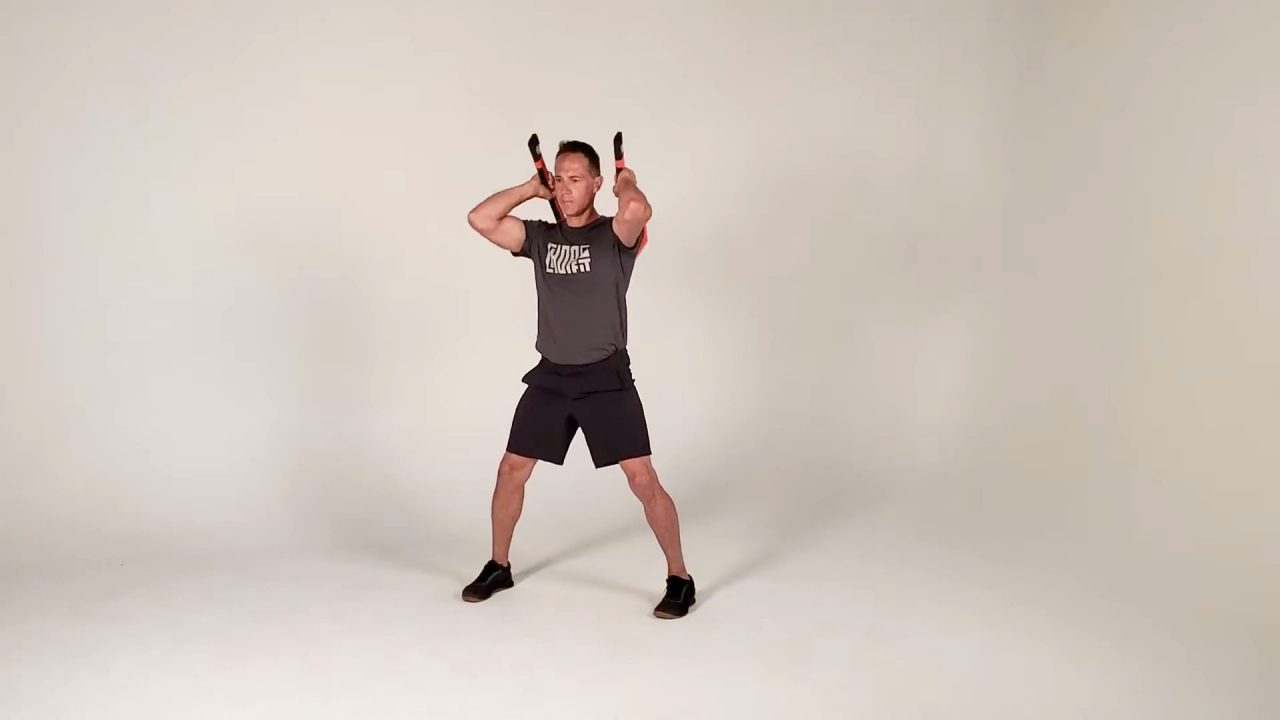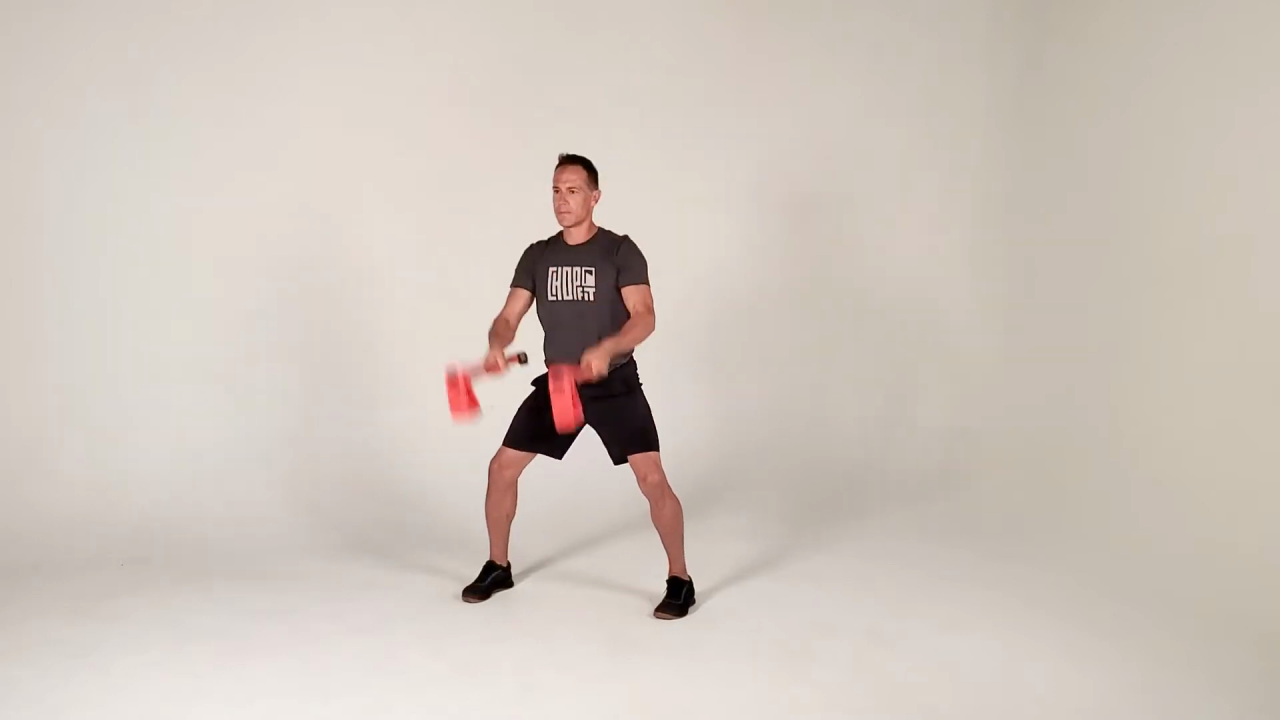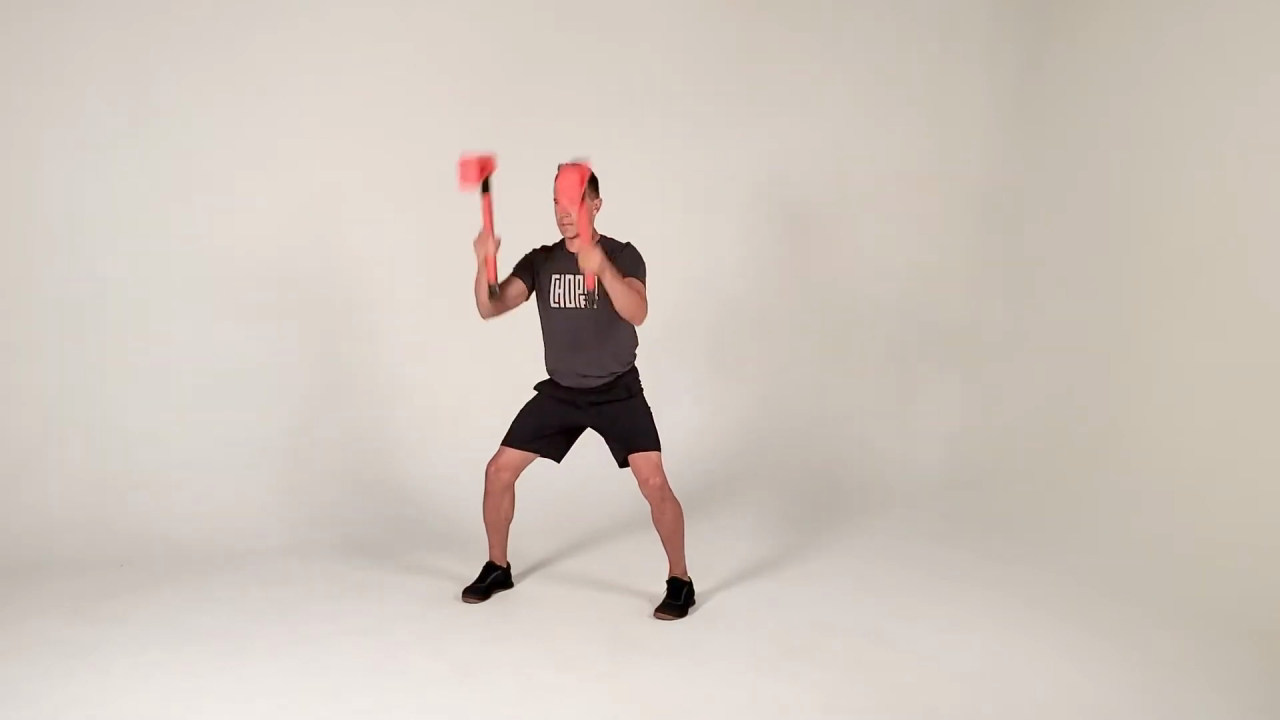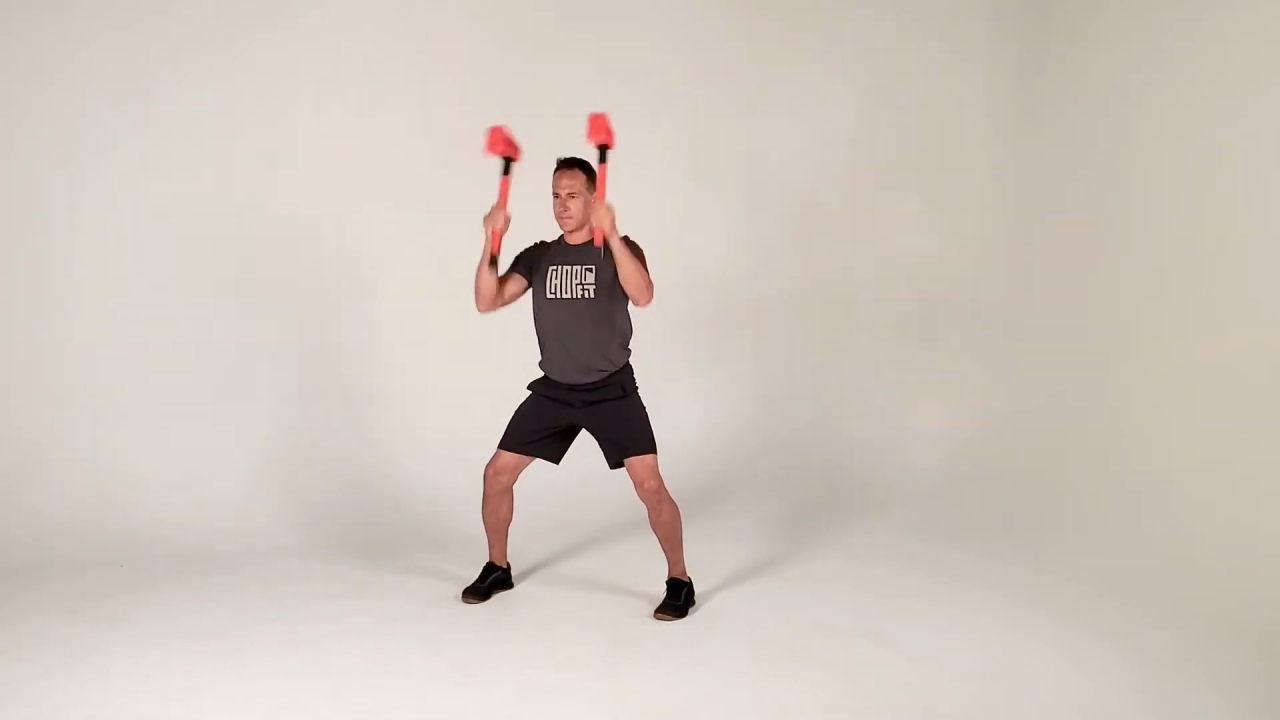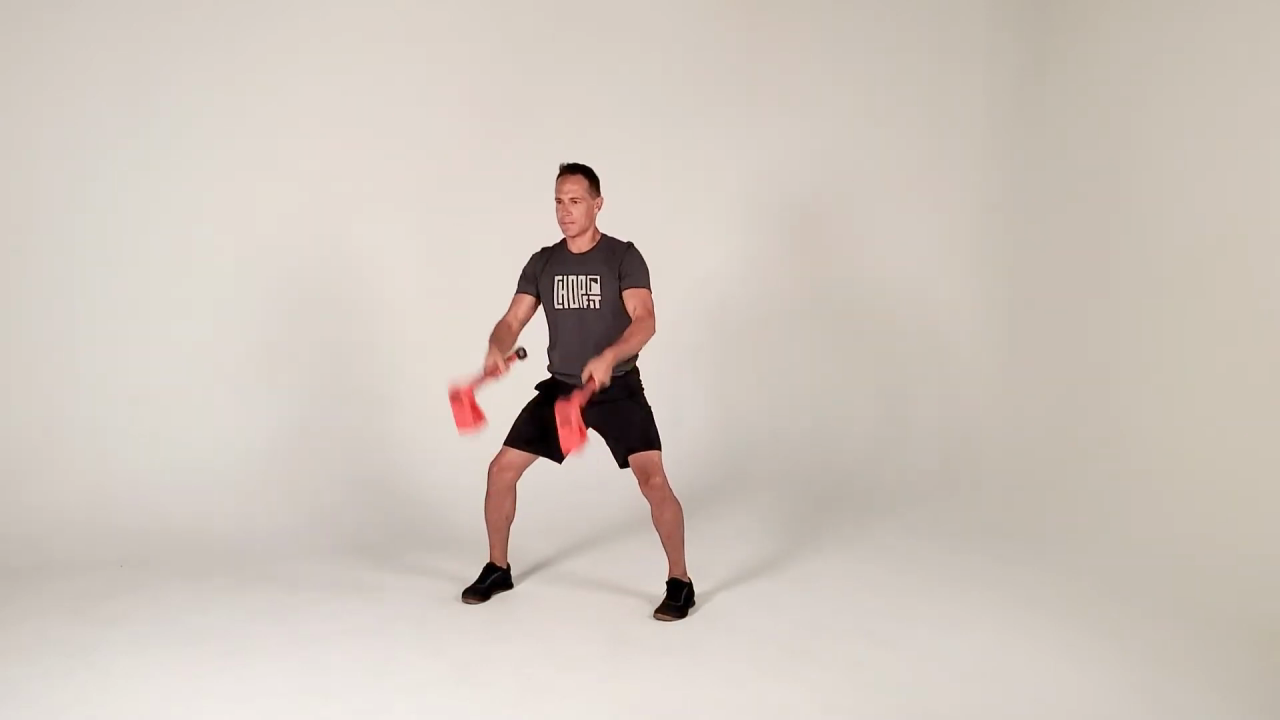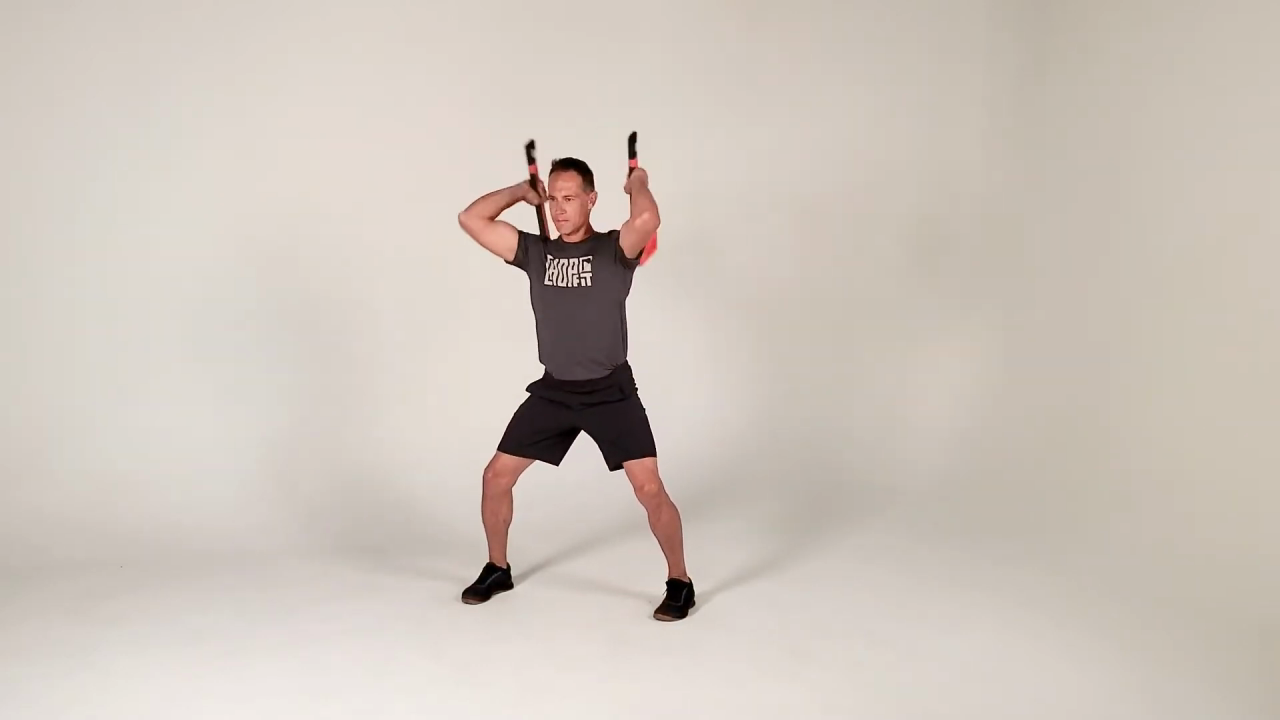
dt=0.7s
person 1, frame 1
left shoulder: (616, 234)
right shoulder: (540, 235)
left elbow: (639, 209)
right elbow: (479, 219)
left wrist: (626, 185)
right wrist: (530, 190)
left hip: (606, 379)
right hip: (550, 378)
left knee: (642, 479)
right knee: (511, 470)
left ankle: (679, 579)
right ankle: (498, 566)
person 1, frame 2
left shoulder: (621, 251)
right shoulder: (536, 256)
left elbow: (644, 318)
right elbow: (508, 319)
left wrist: (607, 349)
right wrist: (496, 347)
left hip: (615, 383)
right hip: (555, 385)
left knee: (652, 480)
right knee: (501, 470)
left ankle: (679, 580)
right ankle: (498, 567)
person 1, frame 3
left shoulder: (622, 255)
right shoulder: (539, 261)
left elbow: (636, 313)
right elbow: (490, 307)
left wrist: (601, 266)
right wrist: (483, 264)
left hip: (618, 391)
right hip: (559, 391)
left knee: (653, 482)
right knee: (498, 470)
left ankle: (679, 581)
right ankle: (497, 567)
person 1, frame 4
left shoulder: (620, 248)
right shoulder: (536, 256)
left elbow: (643, 296)
right elbow: (487, 301)
left wrist: (611, 234)
right wrist: (490, 243)
left hip: (611, 390)
right hip: (553, 390)
left knee: (649, 485)
right knee: (496, 474)
left ankle: (679, 581)
right ankle: (497, 568)
person 1, frame 5
left shoulder: (624, 257)
right shoulder: (541, 263)
left elbow: (645, 323)
right elbow: (513, 322)
left wrist: (610, 357)
right wrist: (497, 349)
left hip: (618, 388)
right hip: (560, 388)
left knee: (653, 481)
right knee: (500, 469)
left ankle: (679, 583)
right ankle: (497, 569)
person 1, frame 6
left shoulder: (614, 247)
right shoulder: (535, 249)
left elbow: (647, 219)
right elbow: (470, 219)
left wrist: (637, 181)
right wrist: (520, 192)
left hip: (610, 391)
right hip: (554, 391)
left knee: (649, 489)
right knee: (496, 476)
left ankle: (679, 582)
right ankle: (497, 569)
